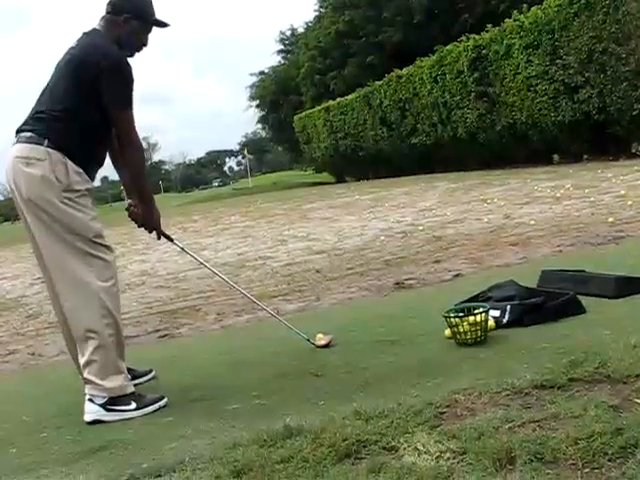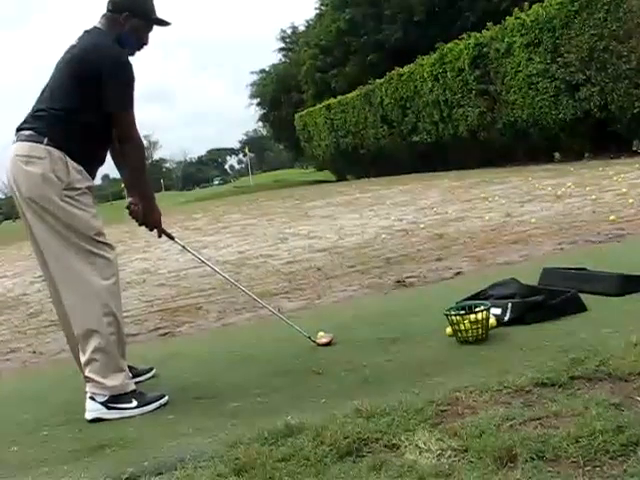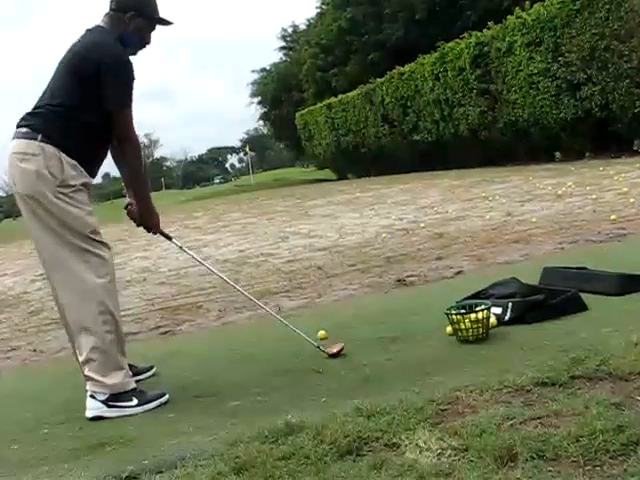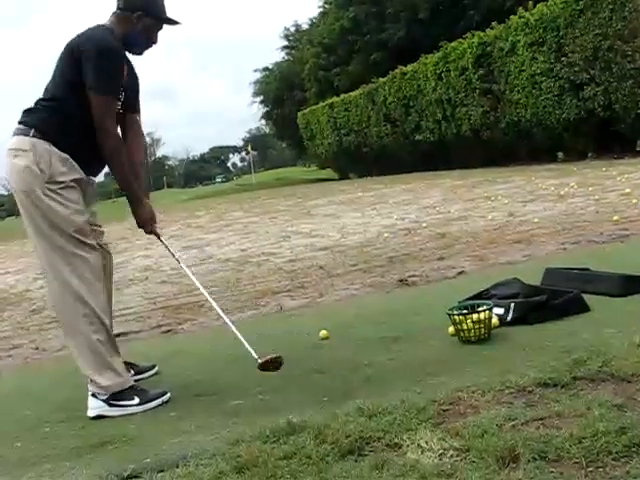
dt=0.2s
person 1, frame 1
left shoulder: (88, 52)
right shoulder: (110, 60)
left elbow: (110, 137)
right elbow: (127, 139)
left wrist: (134, 195)
right wrist: (147, 202)
left hip: (31, 164)
right hip: (49, 168)
left knee: (72, 278)
right knee: (93, 273)
left ankle: (103, 370)
right ankle: (106, 393)
person 1, frame 2
left shoulder: (88, 50)
right shoulder: (111, 58)
left elbow: (111, 136)
right elbow: (128, 138)
left wrist: (135, 194)
right wrist: (148, 201)
left hip: (31, 162)
right hip: (49, 166)
left knee: (71, 276)
right knee: (94, 272)
left ankle: (104, 368)
right ankle: (108, 392)
person 1, frame 3
left shoulder: (94, 49)
right shoulder: (111, 55)
left elbow: (113, 135)
right elbow: (124, 137)
left wrist: (134, 197)
right wrist: (144, 202)
left hip: (38, 161)
right hip: (46, 164)
left knee: (74, 272)
right knee: (90, 269)
left ankle: (105, 366)
right ankle: (108, 390)
person 1, frame 4
left shoulder: (126, 71)
right shoulder: (99, 45)
left elbow: (132, 134)
right elbow: (104, 128)
left wrist: (142, 199)
right wrist: (134, 198)
left hip: (70, 167)
right hip: (41, 159)
left knee: (95, 263)
right knee: (77, 270)
left ankle: (106, 361)
right ankle: (107, 389)
